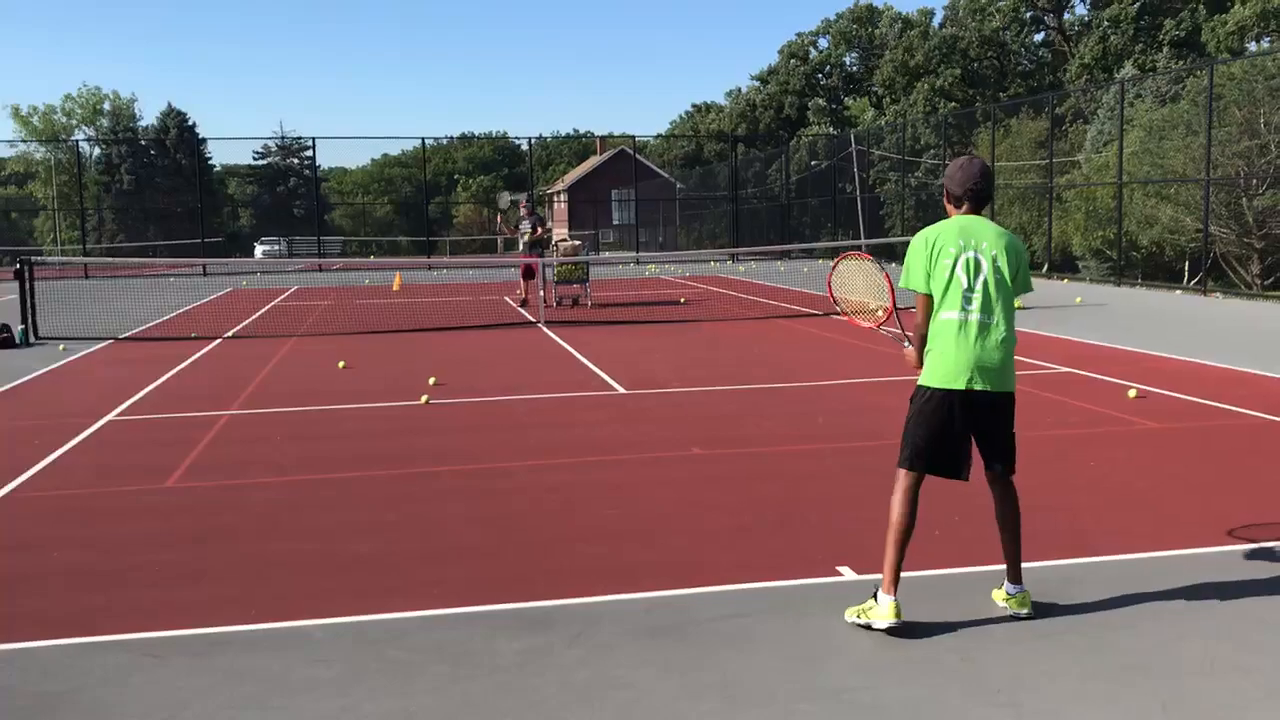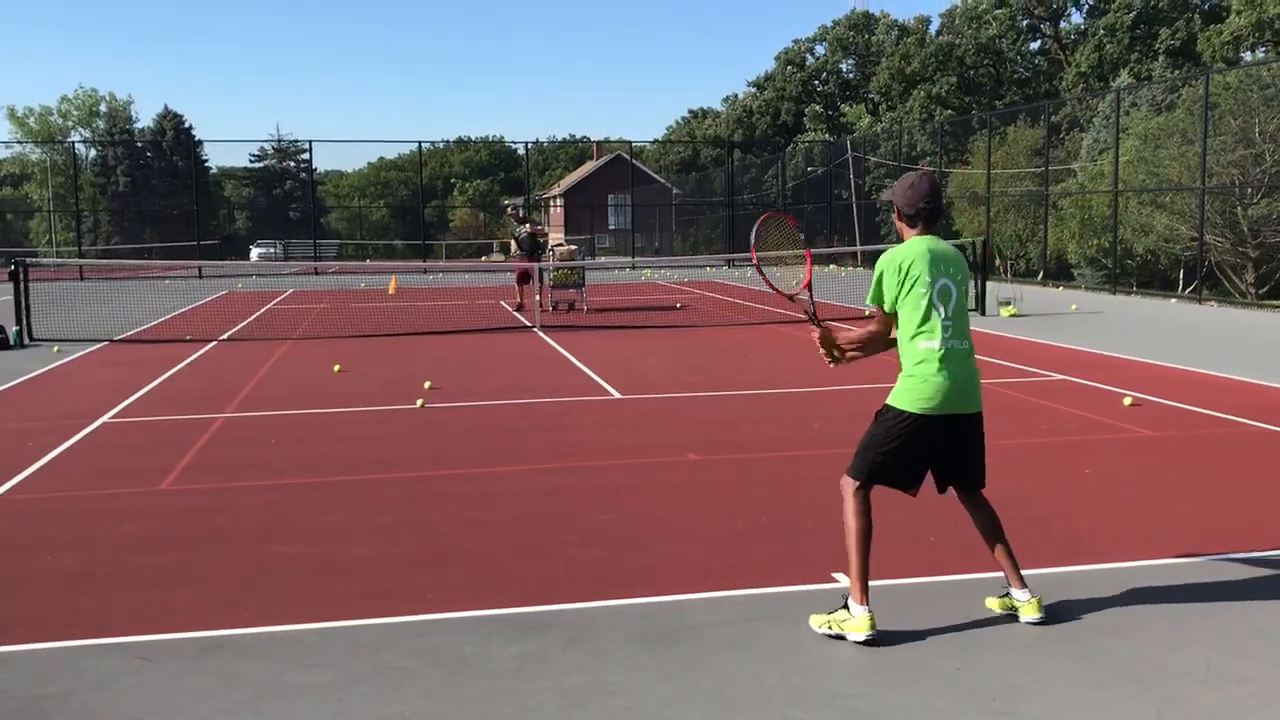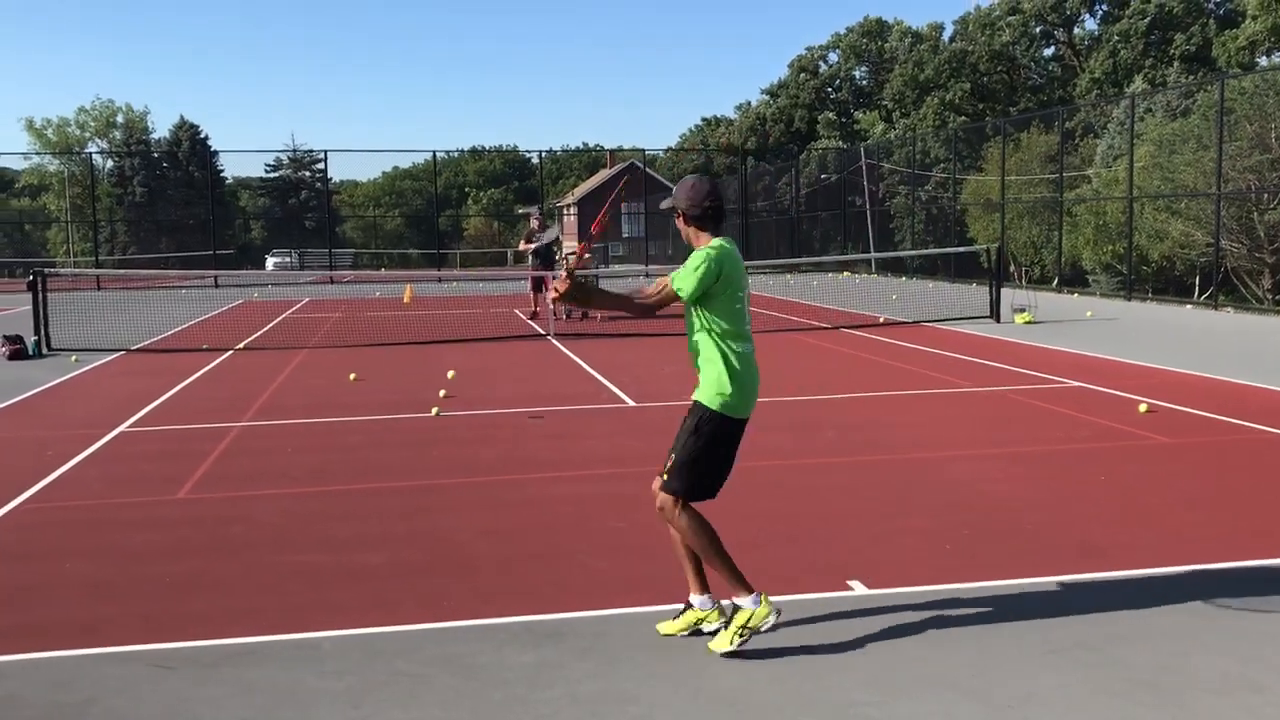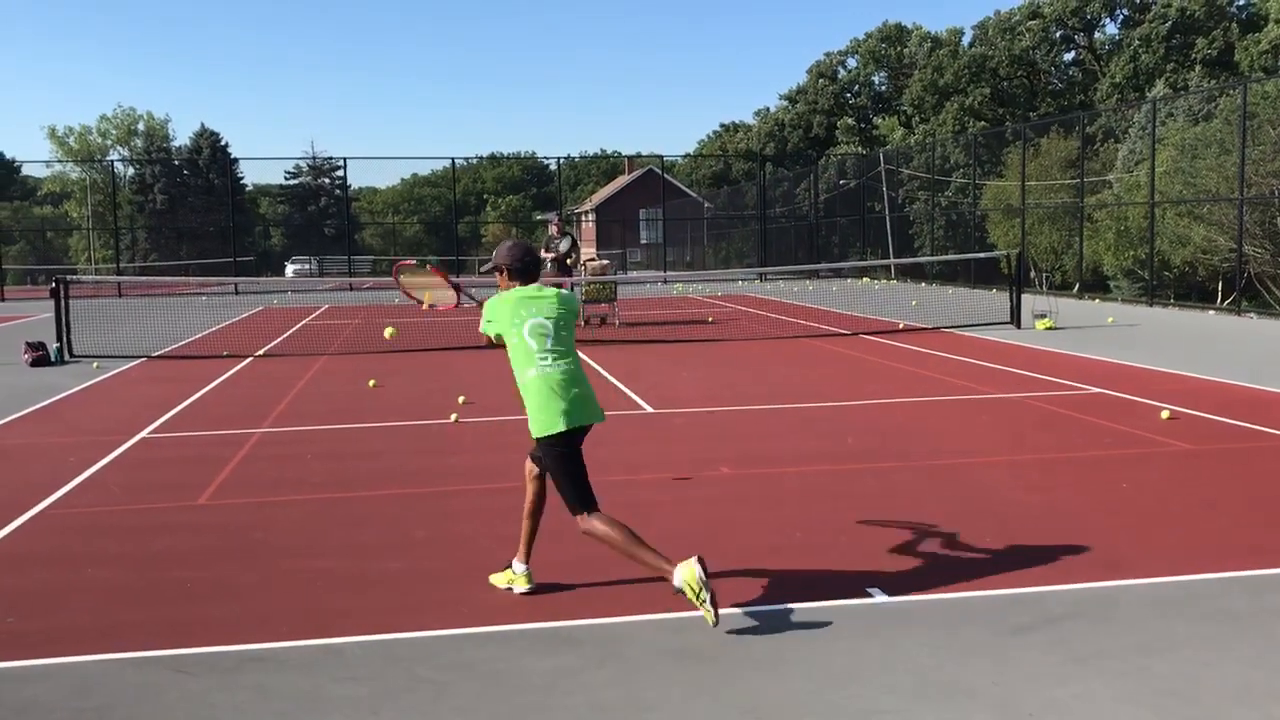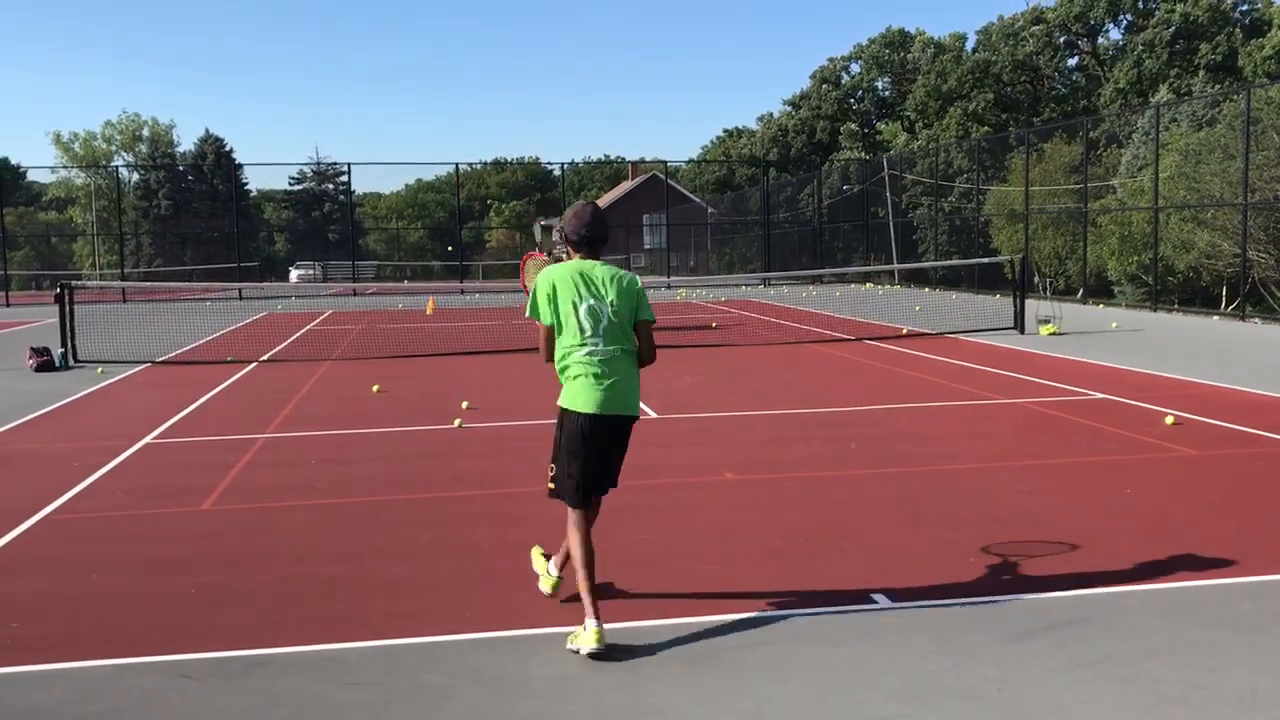
dt=0.7s
person 1, frame 1
left shoulder: (928, 238)
right shoulder: (1011, 242)
left elbow: (924, 314)
right elbow: (1002, 309)
left wrist: (916, 352)
left hip: (944, 375)
right hip: (997, 377)
left knee: (908, 477)
right knee: (1000, 477)
left ankle: (886, 599)
right ankle: (1014, 589)
person 1, frame 2
left shoulder: (895, 260)
right shoulder: (956, 258)
left elbow: (881, 328)
left wrist: (834, 341)
right wrist: (851, 349)
left hip: (919, 396)
right hip: (965, 395)
left knee: (854, 484)
right knee: (970, 492)
left ankle: (857, 609)
right ankle: (1022, 594)
person 1, frame 3
left shoulder: (710, 257)
right shoulder: (721, 254)
left elbow: (650, 305)
right elbow: (653, 296)
left wrist: (582, 295)
right wrist: (583, 291)
left hip: (722, 395)
right hip: (722, 392)
left knee: (671, 501)
right knee: (666, 491)
left ankle: (749, 601)
right ankle: (703, 605)
person 1, frame 4
left shoulder: (496, 305)
right shoulder: (563, 297)
left hip: (553, 419)
right hip: (580, 410)
left knee: (588, 517)
right knee: (533, 471)
left ankle: (681, 572)
right ankle: (520, 569)
person 1, frame 5
left shoulder: (551, 278)
right shoulder: (629, 282)
left elbow: (546, 352)
right elbow: (647, 353)
left hip: (582, 402)
right hip: (625, 404)
left knee: (577, 510)
right knee: (588, 494)
left ankle: (591, 625)
right ankle: (555, 568)
